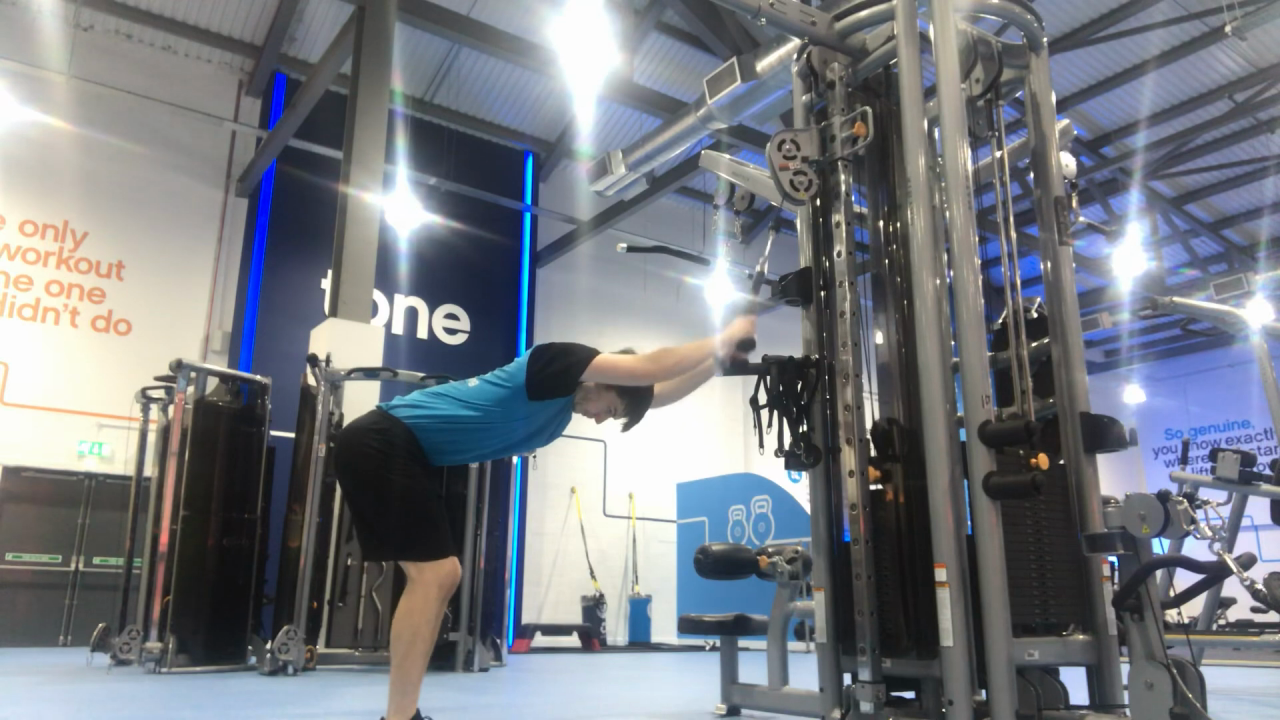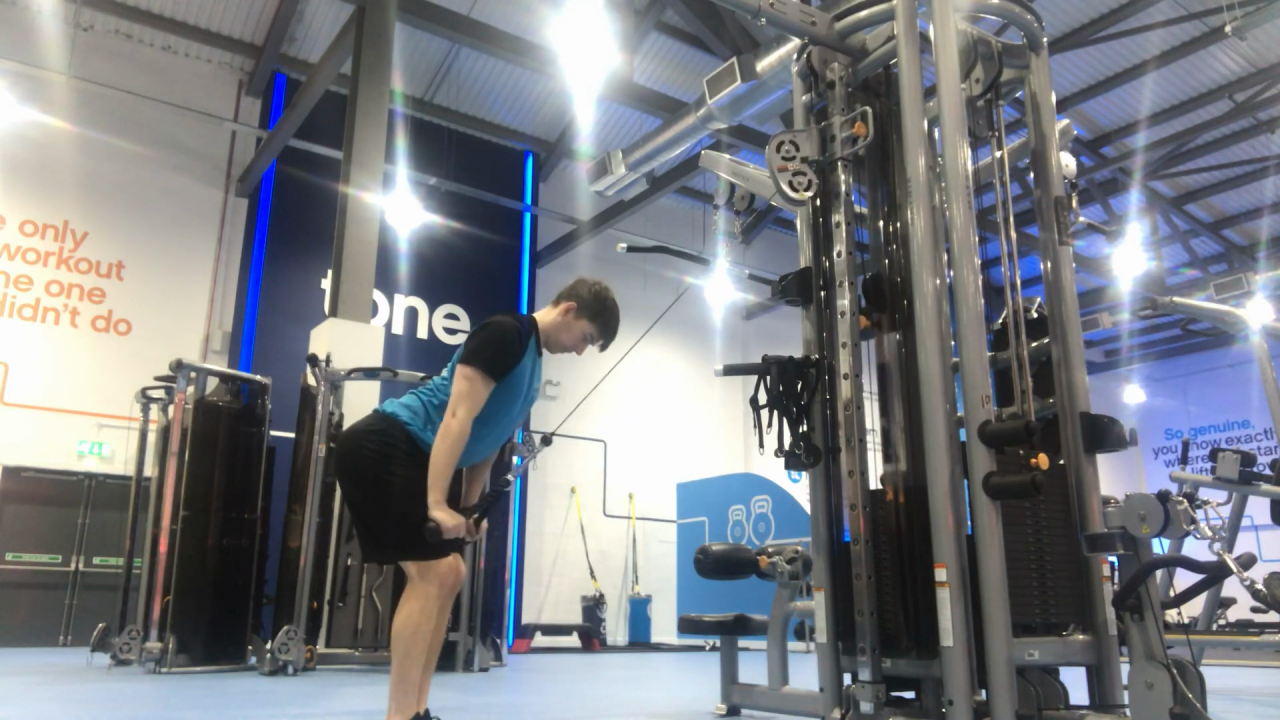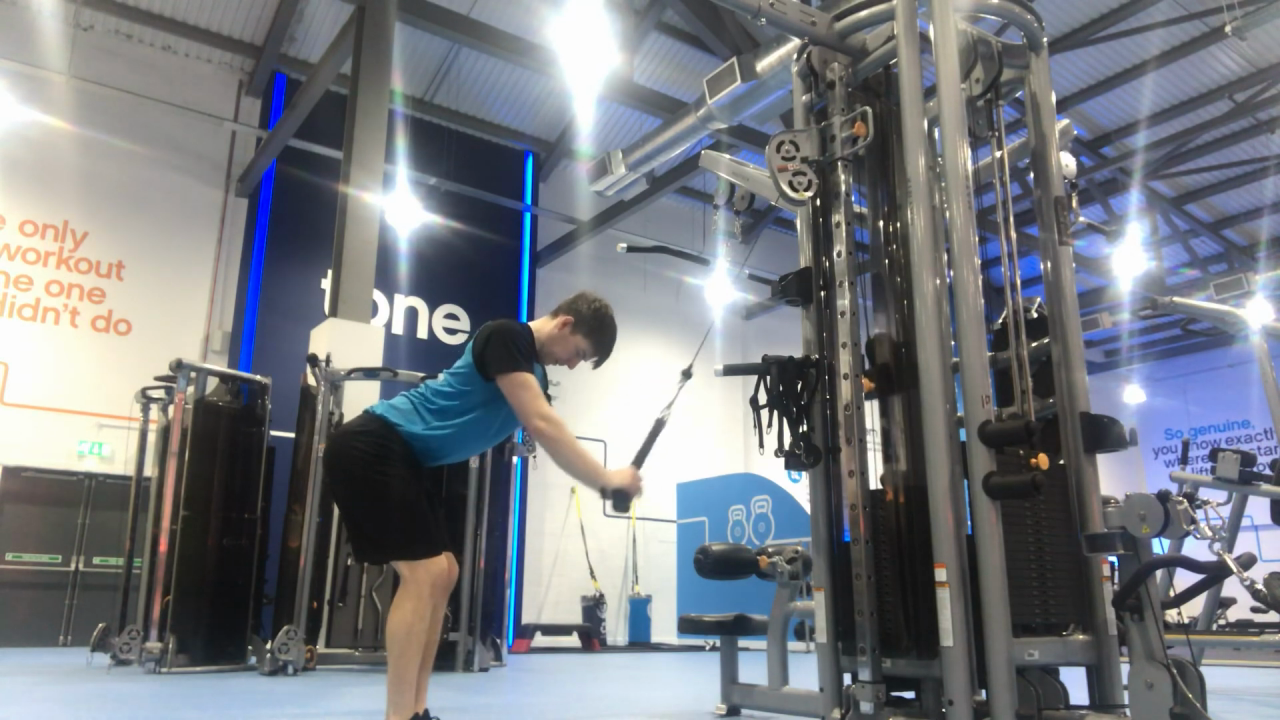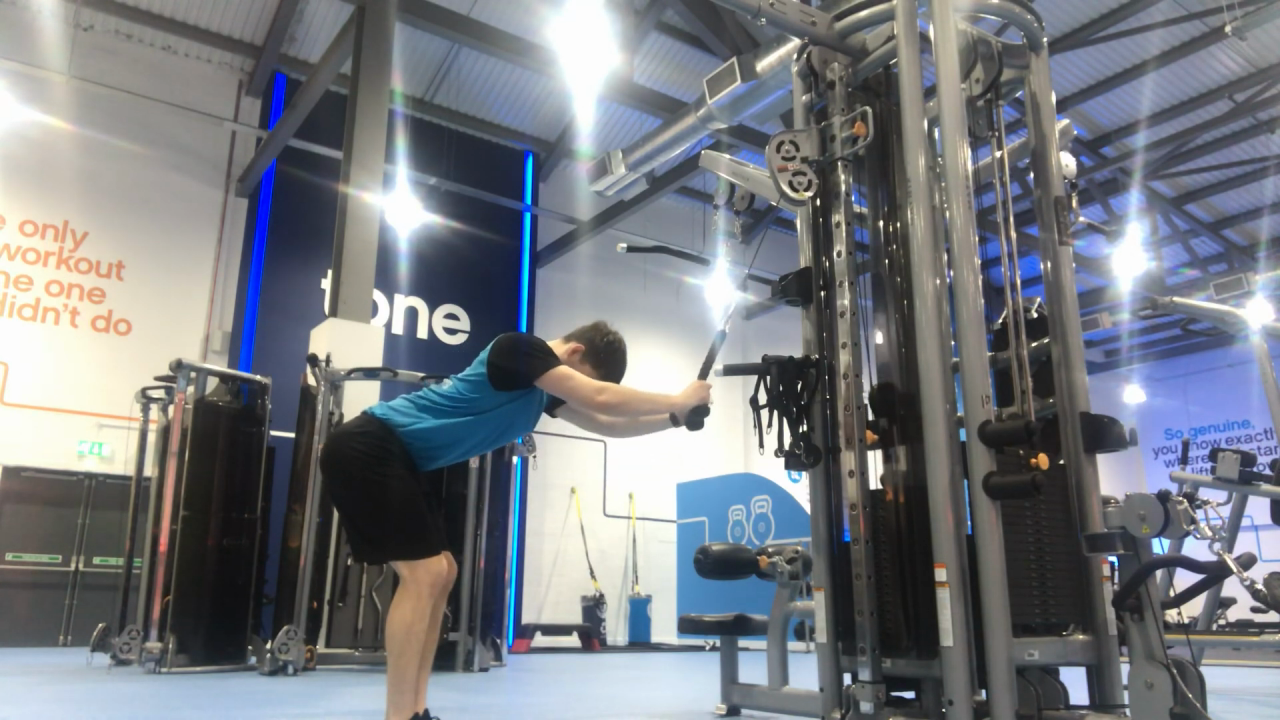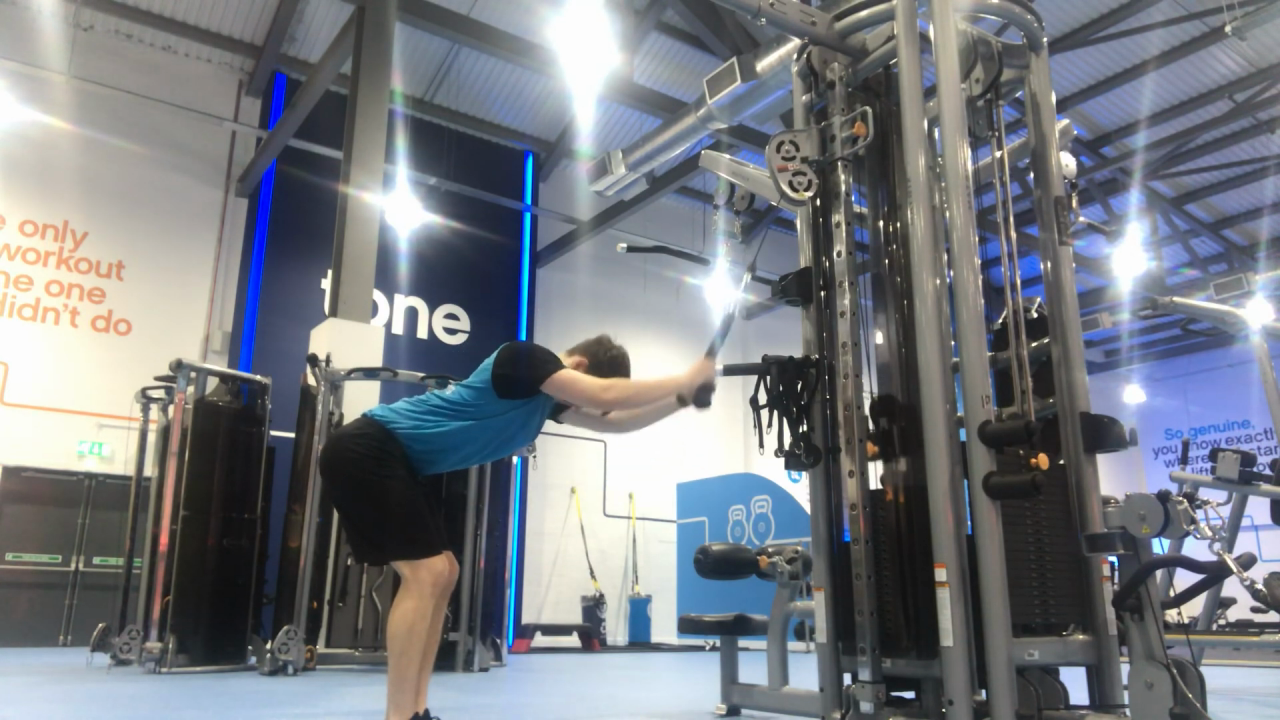
dt=1s
person 1, frame 1
left shoulder: (566, 391)
right shoulder: (557, 363)
left elbow: (657, 392)
right elbow: (651, 368)
left wrist: (720, 357)
right wrist: (722, 339)
left hip: (407, 453)
right hip: (381, 445)
left knee: (443, 575)
right knee: (431, 574)
person 1, frame 2
left shoulder: (532, 362)
right shoulder: (504, 333)
left elbow: (488, 437)
right elbow: (457, 418)
left wrist: (470, 507)
right wrist: (438, 504)
left hip: (410, 456)
right hip: (382, 448)
left knee: (448, 574)
right knee: (430, 574)
person 1, frame 3
left shoulder: (533, 371)
right shoulder: (506, 337)
left elbow: (552, 435)
right elbow: (541, 425)
left wrist: (602, 482)
right wrist: (604, 478)
left hip: (408, 460)
right hip: (372, 448)
left knee: (441, 573)
right knee: (425, 573)
person 1, frame 4
left shoulder: (543, 385)
right shoulder: (520, 349)
left elbow: (607, 422)
right elbow: (601, 399)
left wrist: (676, 416)
right wrist: (678, 400)
left hip: (392, 457)
right hip: (367, 449)
left knee: (439, 573)
right knee: (423, 573)
person 1, frame 5
left shoulder: (548, 395)
right shoulder: (524, 359)
left elbow: (615, 420)
right elbow: (607, 395)
left wrist: (682, 395)
right wrist: (686, 379)
left hip: (388, 458)
right hip: (367, 451)
left knee: (442, 573)
right knee: (425, 574)
